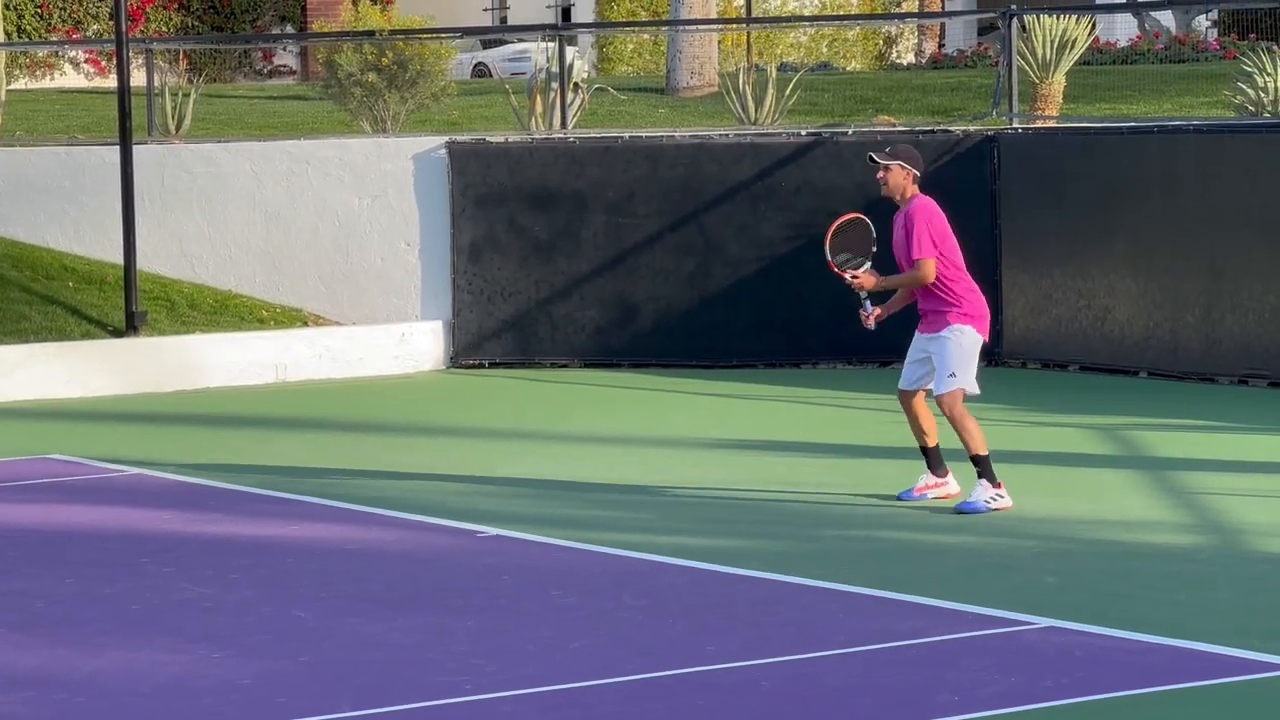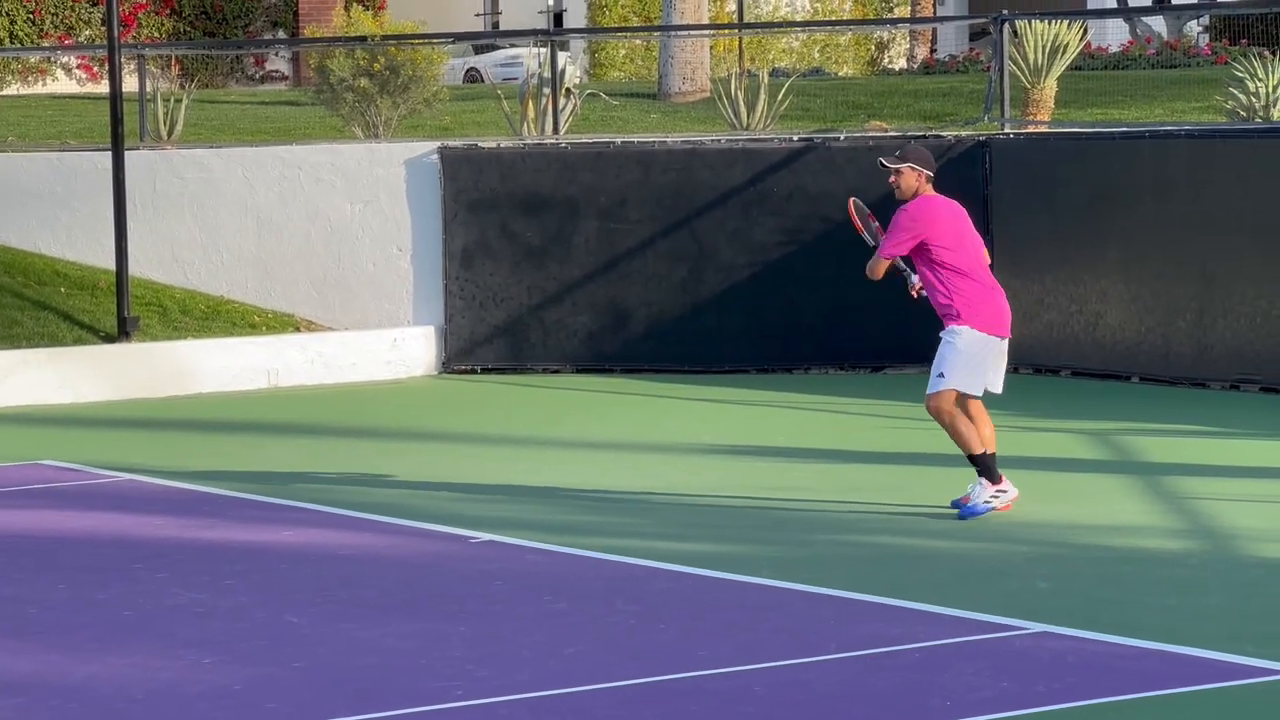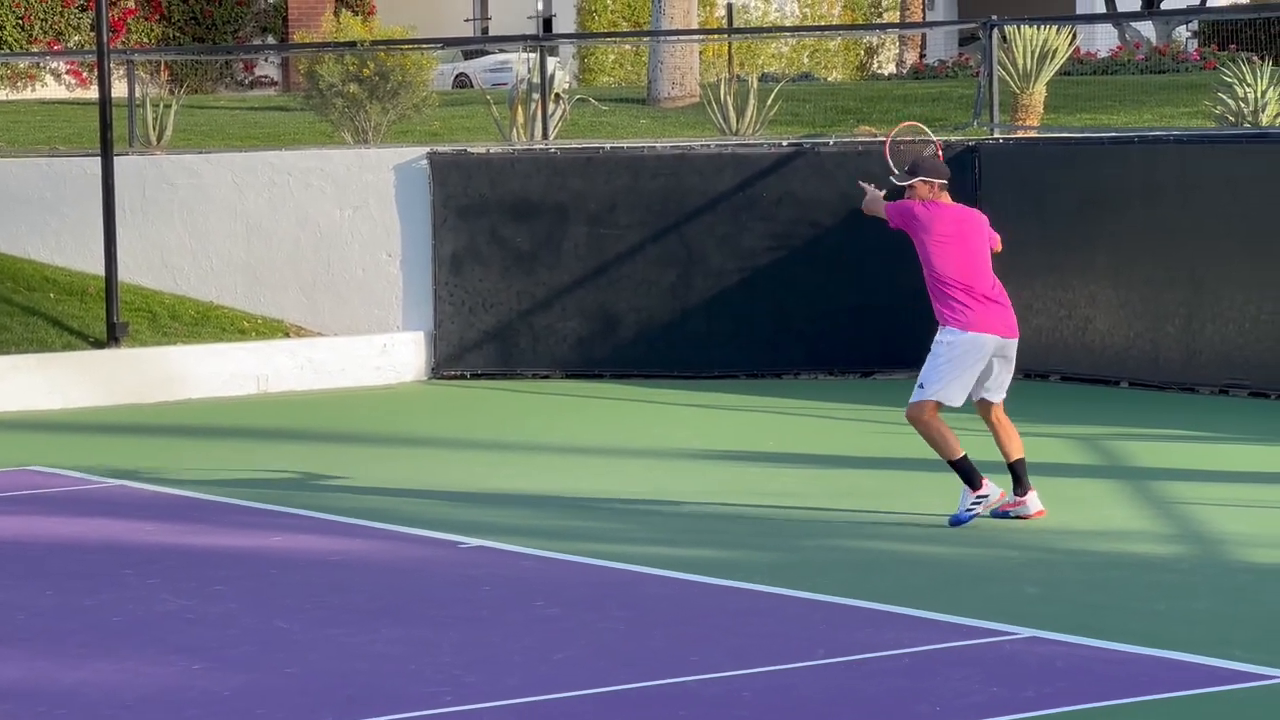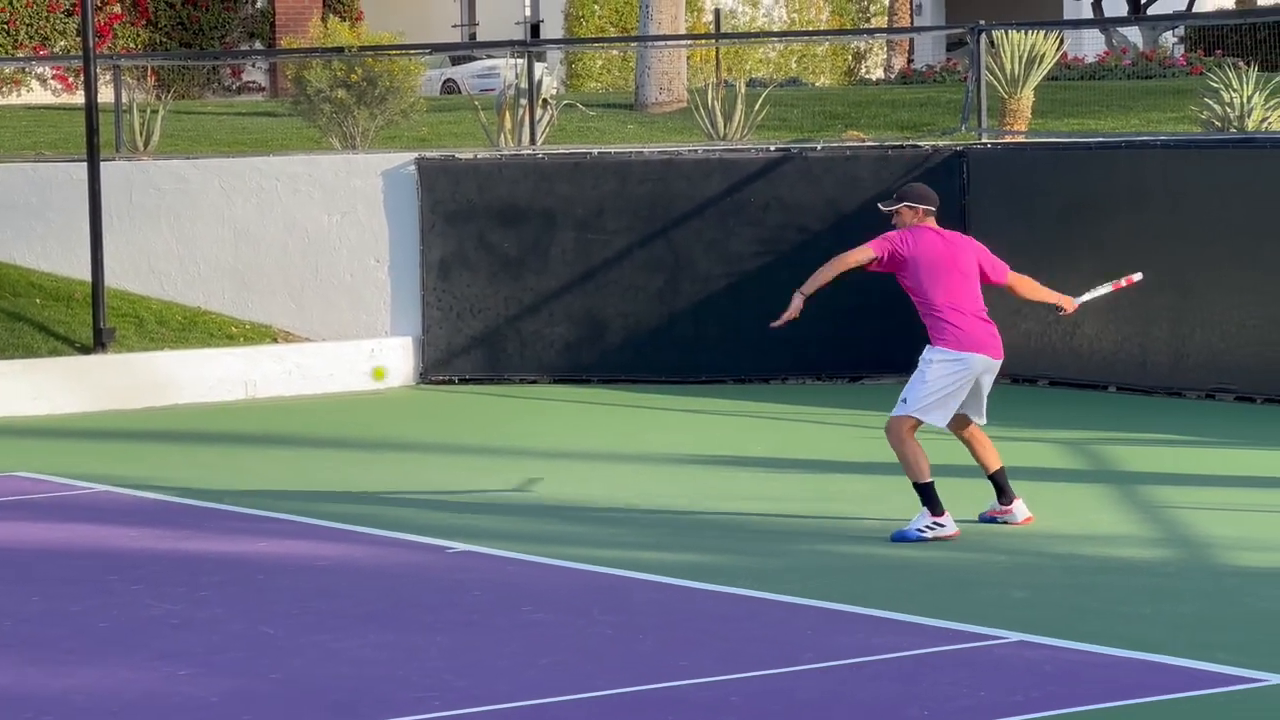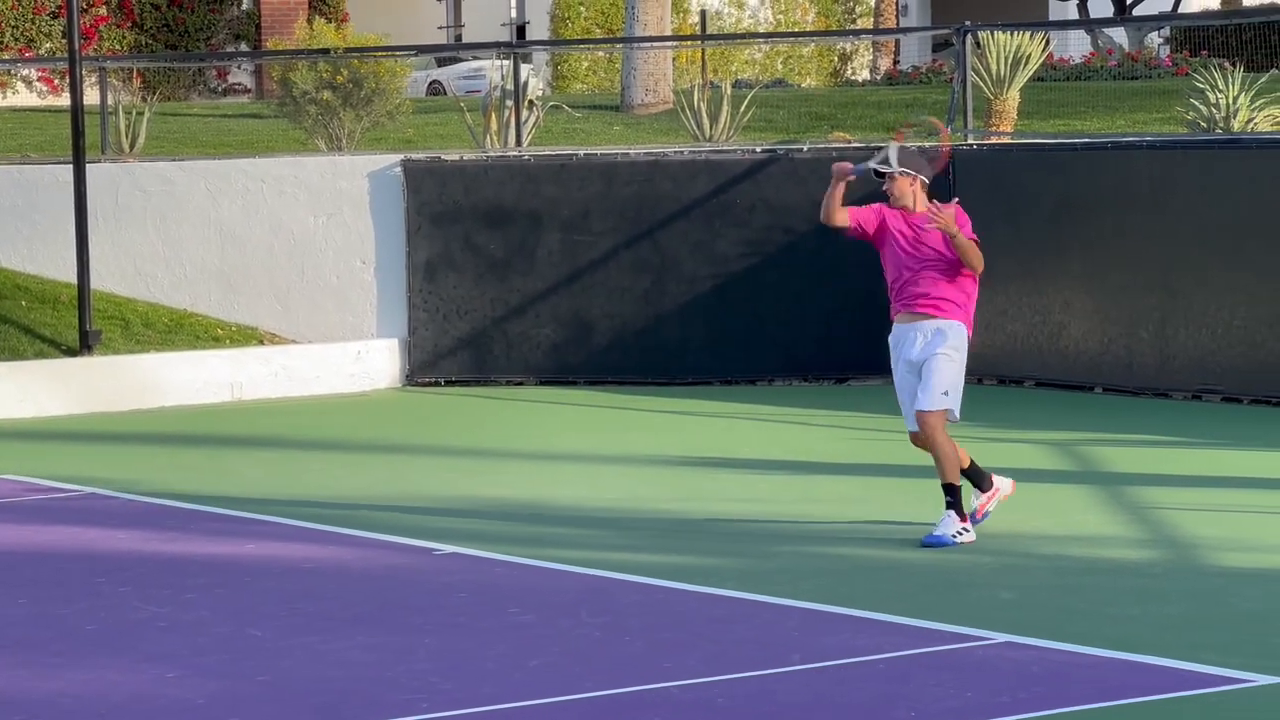
dt=0.3s
person 1, frame 1
left shoulder: (920, 211)
right shoulder: (904, 216)
left elbow: (926, 274)
left wrist: (879, 281)
right wrist: (882, 310)
left hip: (960, 318)
right hip: (933, 322)
left knee: (950, 402)
right knee: (909, 395)
left ankle: (992, 487)
right ankle: (939, 476)
person 1, frame 2
left shoulder: (910, 213)
right shoulder: (952, 209)
left elbow: (874, 271)
left wrist: (879, 254)
left hip: (970, 321)
right hip: (997, 314)
left knee: (940, 403)
right knee: (968, 401)
left ankle: (994, 482)
right ankle: (989, 483)
person 1, frame 3
left shoulder: (917, 213)
right shoulder: (977, 218)
left elbow: (870, 207)
left wrist: (872, 193)
left hip: (965, 330)
right hip: (1005, 327)
left knee: (920, 413)
right knee: (992, 410)
left ankle: (978, 487)
right ankle: (1024, 496)
person 1, frame 4
left shoulder: (901, 239)
right shoulder: (969, 244)
left elbow: (848, 259)
right elbow: (1018, 283)
left wrist: (801, 295)
right wrist: (1061, 299)
left hip: (954, 351)
right hip: (989, 350)
left knee: (899, 428)
right knee: (964, 425)
left ankle: (936, 516)
right ankle: (1009, 503)
person 1, frame 5
left shoulder: (953, 215)
right shoulder: (881, 218)
left elbow: (976, 267)
right elbow: (831, 218)
left wrist: (949, 229)
right wrist: (838, 181)
left hip: (945, 329)
right hip: (904, 334)
left knee: (930, 421)
right knee: (920, 435)
left ankle: (957, 518)
right ankle: (987, 485)
